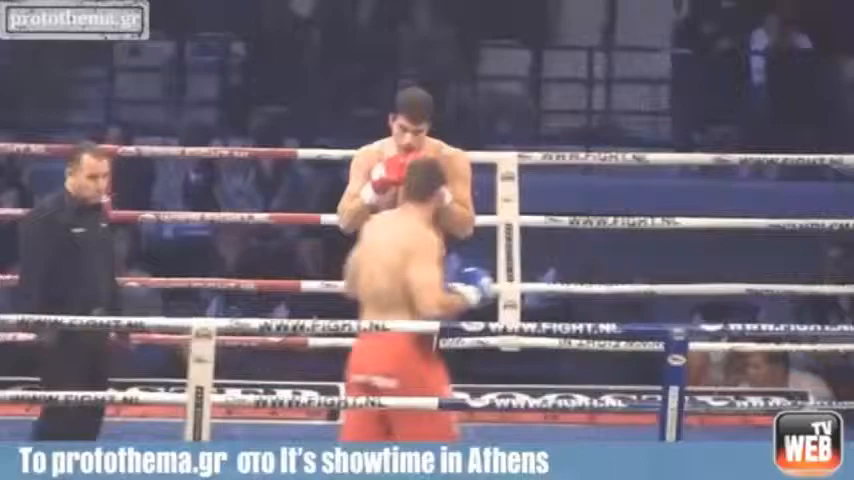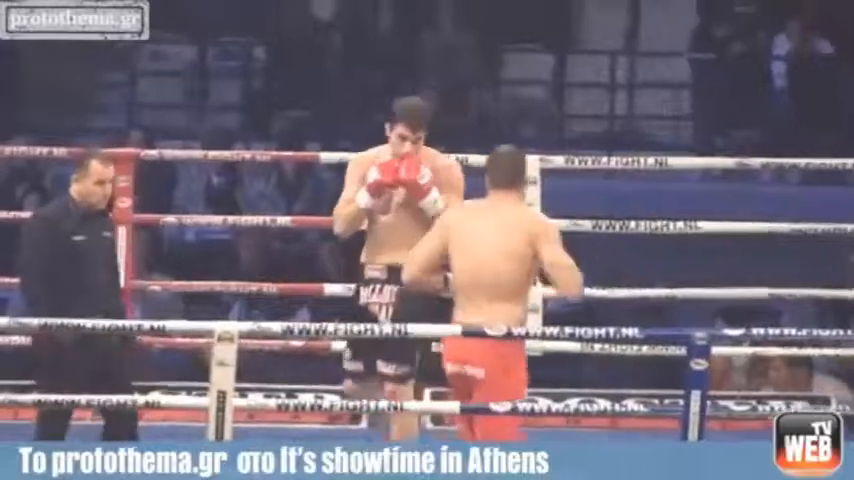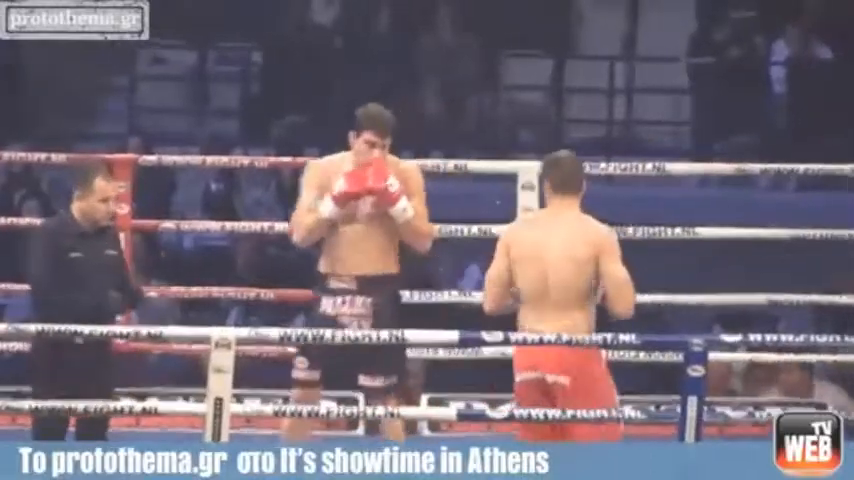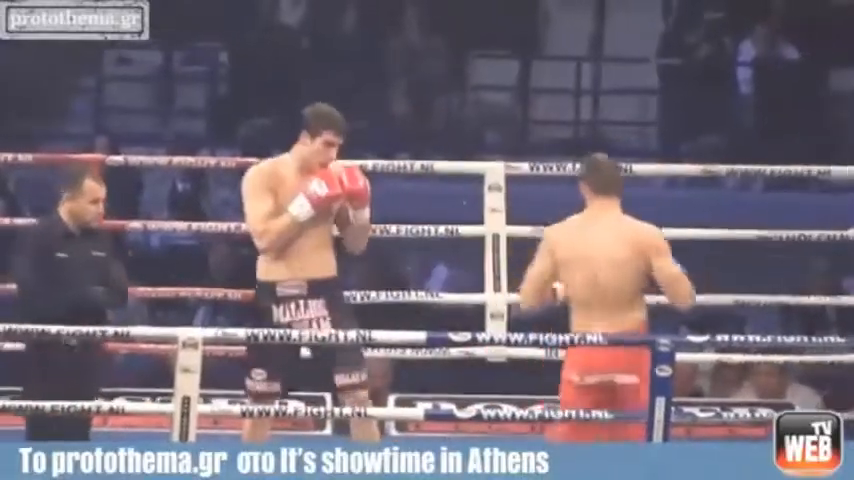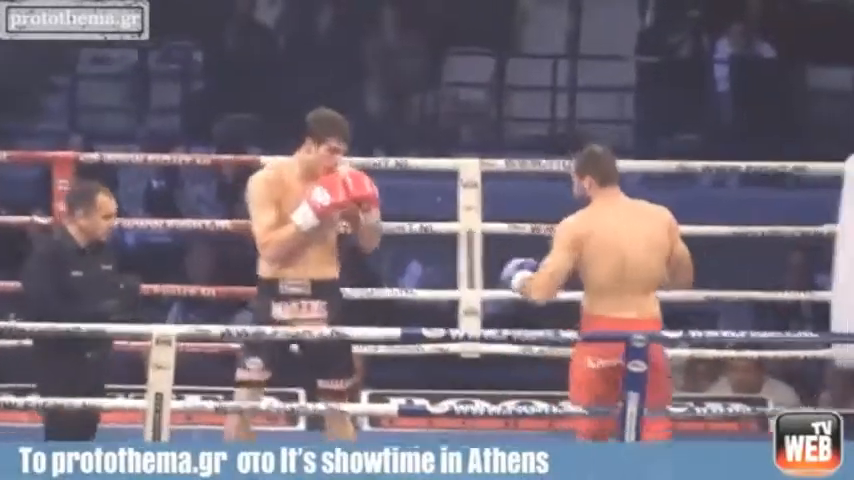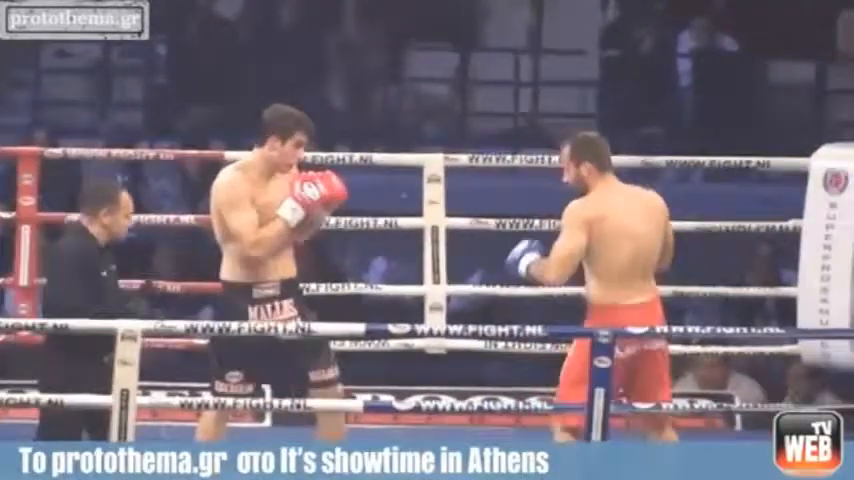
dt=0.4s
person 1, frame 1
left shoulder: (451, 160)
right shoulder: (367, 158)
left elbow: (465, 228)
right elbow: (346, 221)
left wrist: (439, 194)
right wrist: (373, 190)
person 1, frame 2
left shoulder: (443, 168)
right shoulder: (364, 163)
right elbow: (341, 227)
left wrist: (428, 195)
right wrist: (369, 194)
right hip: (371, 276)
left knee: (396, 389)
right knee: (355, 386)
person 1, frame 3
left shoulder: (405, 174)
right shoulder: (321, 171)
left elbow: (423, 242)
right elbow: (298, 234)
left wrist: (398, 205)
right wrist: (334, 202)
left hip: (379, 290)
right hip: (331, 289)
left knee: (382, 400)
right knee: (303, 393)
person 1, frame 4
left shoulder: (340, 177)
right shoulder: (262, 175)
left elbow: (356, 245)
right elbow: (263, 239)
left wrist: (360, 206)
right wrist: (308, 202)
left hip: (325, 293)
right hip: (276, 296)
left knee: (357, 399)
right knee: (261, 403)
person 1, frame 5
left shoulder: (345, 178)
right shoulder: (267, 181)
left elbow: (369, 243)
right elbow: (269, 247)
left wrist: (370, 210)
right wrist: (311, 212)
left hip: (323, 295)
right hip: (276, 295)
left knee: (336, 403)
right knee: (246, 398)
person 1, frame 6
left shoulder: (289, 175)
right shoulder: (232, 182)
right elbow: (256, 245)
left wrist: (319, 207)
right wrist: (296, 206)
left hip: (287, 294)
right hip: (243, 299)
left knee: (329, 390)
right knee: (224, 402)
person 2, frame 1
left shoulder: (374, 225)
right shoulder: (422, 237)
left elbow: (353, 285)
right elbow: (432, 307)
right wrist: (471, 295)
left hip: (365, 351)
right hip: (407, 353)
person 2, frame 2
left shoulder: (453, 218)
right shoulder: (535, 225)
left elbow: (410, 274)
right elbow: (572, 288)
left hip: (458, 345)
right hip: (501, 348)
left knee: (477, 435)
right knee: (497, 446)
person 2, frame 3
left shoulder: (514, 233)
right shoulder: (599, 236)
left elbow: (492, 304)
right elbow: (624, 308)
right wrist: (604, 289)
left hip: (529, 353)
right hip: (576, 355)
right knee: (600, 445)
person 2, frame 4
left shoulder: (557, 236)
right shoulder: (646, 236)
left elbow: (528, 301)
right elbow: (685, 299)
left hip: (585, 354)
right hip: (632, 353)
left knee: (567, 444)
person 2, frame 5
left shoulder: (576, 227)
right shoulder: (661, 219)
left elbow: (540, 293)
right elbow: (684, 278)
left wrist: (517, 278)
left hip: (600, 335)
right hip: (646, 334)
left knee: (590, 435)
right knee: (653, 437)
person 2, frame 6
left shoulder: (584, 210)
right shoulder: (654, 202)
left elbow: (557, 271)
left wrist: (528, 261)
left hip: (609, 323)
right hip: (649, 319)
left knee: (566, 422)
right knee: (656, 419)
person 3, frame 1
left shoulder: (98, 213)
right shoulder: (46, 216)
right elbow: (31, 277)
left wrist: (116, 313)
left hip: (96, 326)
right hip: (63, 330)
left knee: (92, 406)
right knee: (61, 408)
person 3, frame 2
left shoulder: (103, 220)
right shoulder: (48, 221)
right elbow: (32, 282)
left wrist: (120, 317)
left hip: (103, 332)
right hip: (63, 337)
left knee: (123, 410)
right knee: (55, 414)
person 3, frame 3
left shoulder: (109, 237)
right shoulder: (48, 236)
left elbow: (126, 290)
right elbow: (46, 297)
left wrist: (127, 296)
right wrist: (100, 303)
left hip: (96, 346)
right hip: (55, 348)
left knee: (95, 427)
right knee: (49, 427)
person 3, frame 4
left shoulder: (101, 238)
right shoulder: (37, 237)
left elbow: (119, 293)
right elbow: (33, 296)
left wrist: (112, 289)
right wrist: (85, 295)
left hip: (87, 348)
right hip: (48, 350)
left knee: (77, 430)
right knee: (44, 431)
person 3, frame 5
left shoulder: (103, 251)
right shoulder: (47, 254)
right elbow: (42, 317)
left wrist: (123, 300)
right wrist: (99, 313)
left hip: (94, 362)
right hip: (59, 365)
left knee: (81, 436)
right knee: (64, 439)
person 3, frame 6
left shoulder: (100, 251)
right shoulder: (69, 253)
right elbow: (74, 317)
left wrist: (132, 306)
right wrist: (130, 313)
left hip: (98, 366)
right hip: (68, 369)
